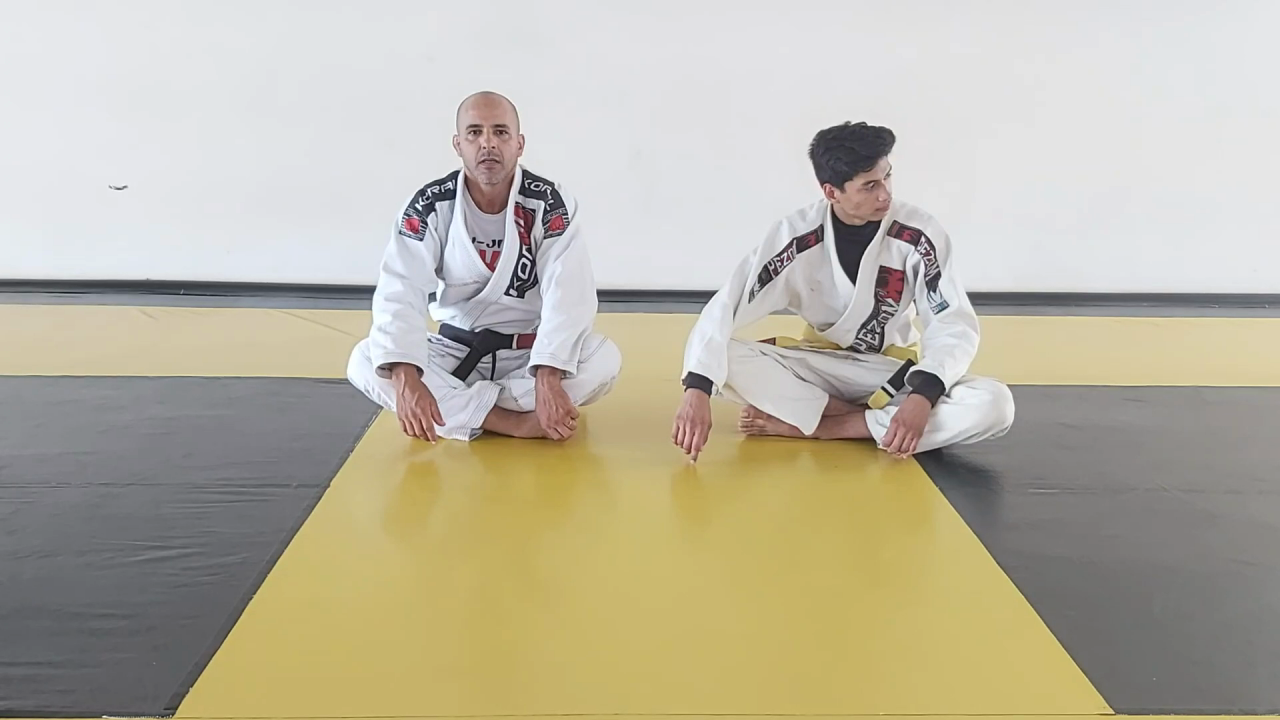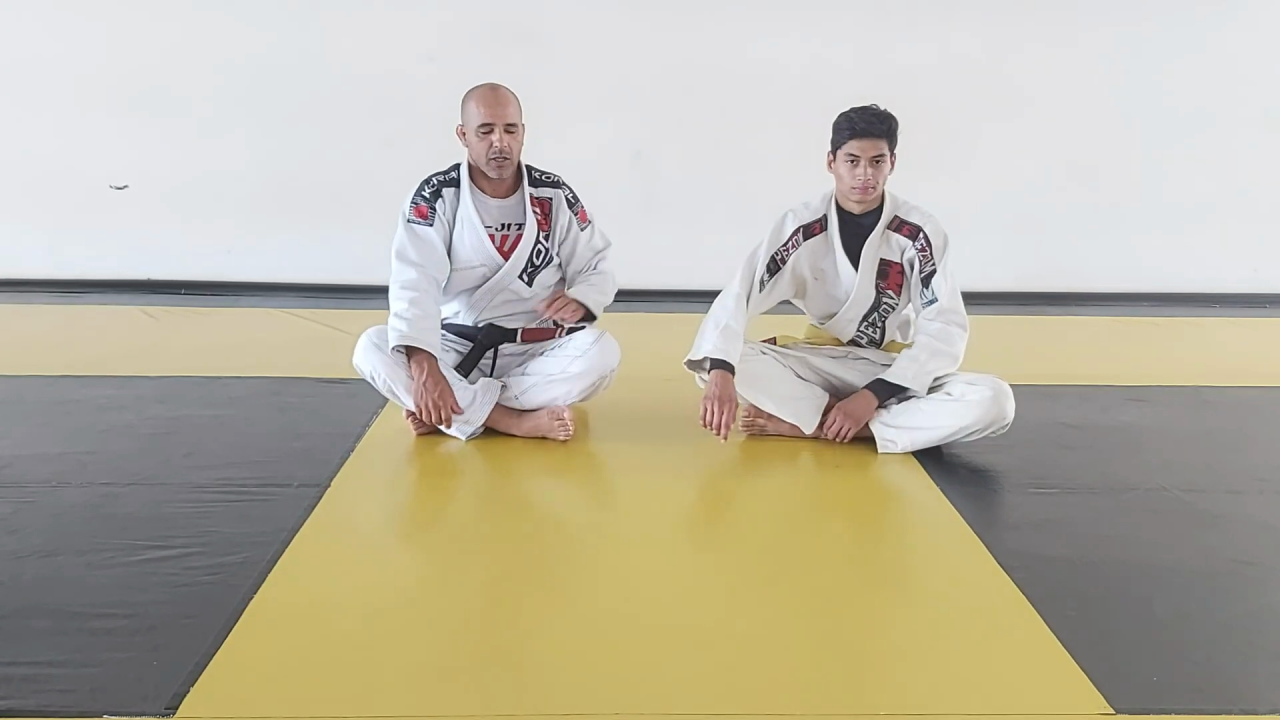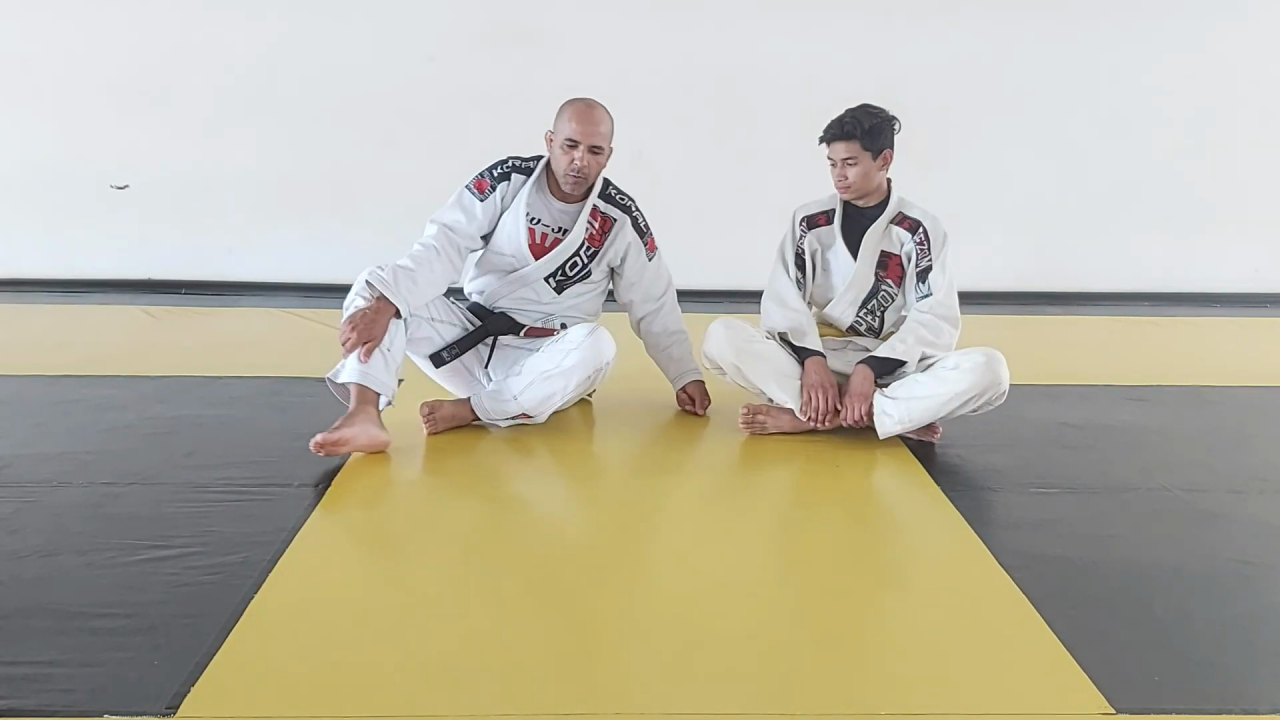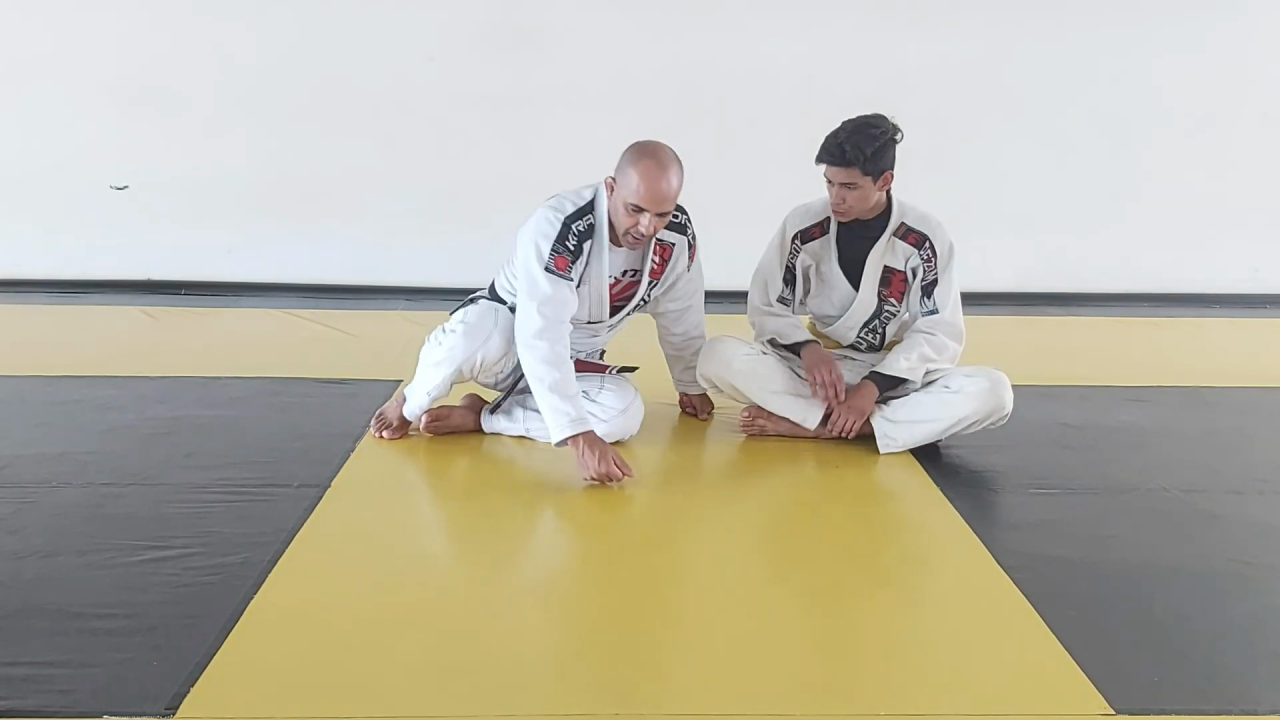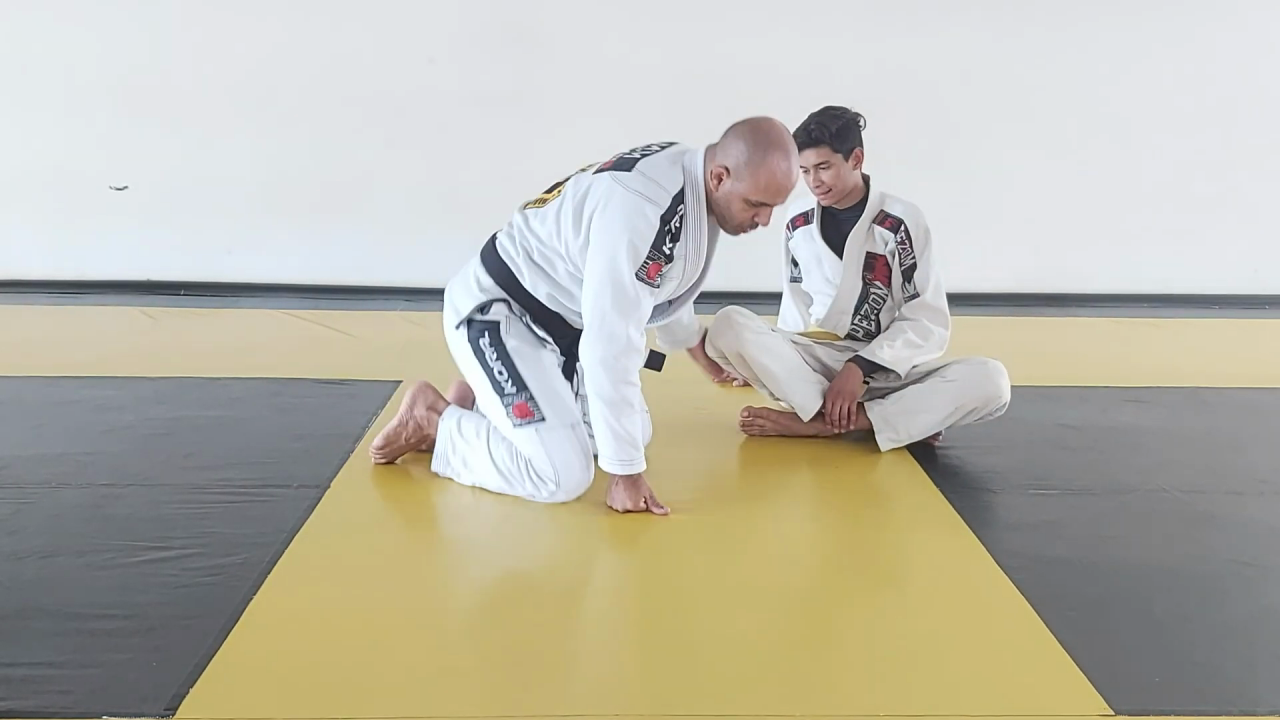
dt=1s
person 1, frame 1
left shoulder: (551, 204)
right shoulder: (429, 207)
left elbow: (568, 297)
right elbow: (399, 294)
left wrist: (549, 380)
right wrist: (406, 380)
left hip: (530, 352)
right hip: (456, 350)
left knee: (603, 360)
right knee: (365, 362)
left ankle: (454, 410)
right ankle: (515, 421)
person 1, frame 2
left shoulder: (555, 196)
right shoulder: (435, 197)
left elbow: (595, 269)
right elbow: (413, 285)
left wrist: (578, 300)
right wrist: (424, 366)
left hip: (536, 352)
right hip: (458, 348)
left knee: (602, 352)
right knee: (372, 349)
left ankle: (453, 413)
right ankle: (514, 420)
person 1, frame 3
left shoulder: (620, 218)
right shoulder: (507, 179)
left elbow: (655, 305)
right elbow: (442, 246)
left wrist: (686, 376)
right wrist: (385, 303)
left hip: (545, 359)
right hip: (470, 336)
left knee: (596, 346)
right knee: (378, 284)
left ankle: (470, 410)
right ankle: (364, 417)
person 1, frame 4
left shoulder: (677, 234)
right shoulder: (556, 225)
left elbow: (680, 314)
right elbow: (539, 341)
left wrist: (689, 386)
right wrist: (582, 438)
left hip: (574, 358)
right hip: (508, 330)
left knee: (624, 412)
right knee: (476, 333)
left ankle: (478, 416)
right ankle: (411, 404)
person 1, frame 5
left shoulder: (681, 171)
right shoulder: (641, 205)
left elbow: (659, 281)
right elbow: (610, 347)
left wrist: (688, 335)
right wrist: (626, 471)
left hip: (553, 315)
right hip: (497, 309)
left knee: (623, 432)
right knee: (561, 474)
left ankle: (478, 404)
right ankle: (431, 420)
person 2, frame 1
left shoulder: (919, 233)
right shoulder: (796, 234)
left elbow: (953, 325)
right elbow: (725, 308)
left wrist: (922, 398)
right wrist: (697, 392)
left hip: (892, 373)
right hip: (819, 368)
left knee: (994, 404)
right knee: (726, 360)
left ankle: (806, 425)
person 2, frame 2
left shoulder: (920, 231)
right shoulder: (800, 226)
left elbow: (943, 328)
right elbow: (738, 297)
left wrist: (873, 395)
right wrist: (721, 374)
left hip: (891, 373)
right hip: (821, 364)
left knee: (994, 402)
right knee: (715, 367)
left ankle: (808, 423)
person 2, frame 3
left shoulder: (921, 229)
right shoulder: (809, 220)
left elbow: (935, 321)
right elbow: (782, 300)
left wrist: (870, 368)
right wrist: (812, 360)
left hip: (892, 364)
right hip: (819, 355)
left knee: (987, 369)
right knee: (721, 337)
left ankle: (811, 416)
person 2, frame 4
left shoulder: (925, 236)
right shoulder: (803, 224)
left elbow: (938, 333)
right elbow: (767, 307)
left wrist: (873, 385)
right wrist: (807, 348)
left hip: (893, 371)
right hip: (818, 364)
left knee: (993, 392)
right knee: (717, 358)
left ankle: (810, 421)
person 2, frame 5
left shoulder: (902, 221)
right shoulder: (798, 220)
left elbow: (927, 323)
left wrist: (859, 368)
right wrist: (769, 363)
left hip: (886, 365)
right hip: (818, 358)
left knee: (991, 383)
right knee: (727, 325)
left ankle: (820, 423)
